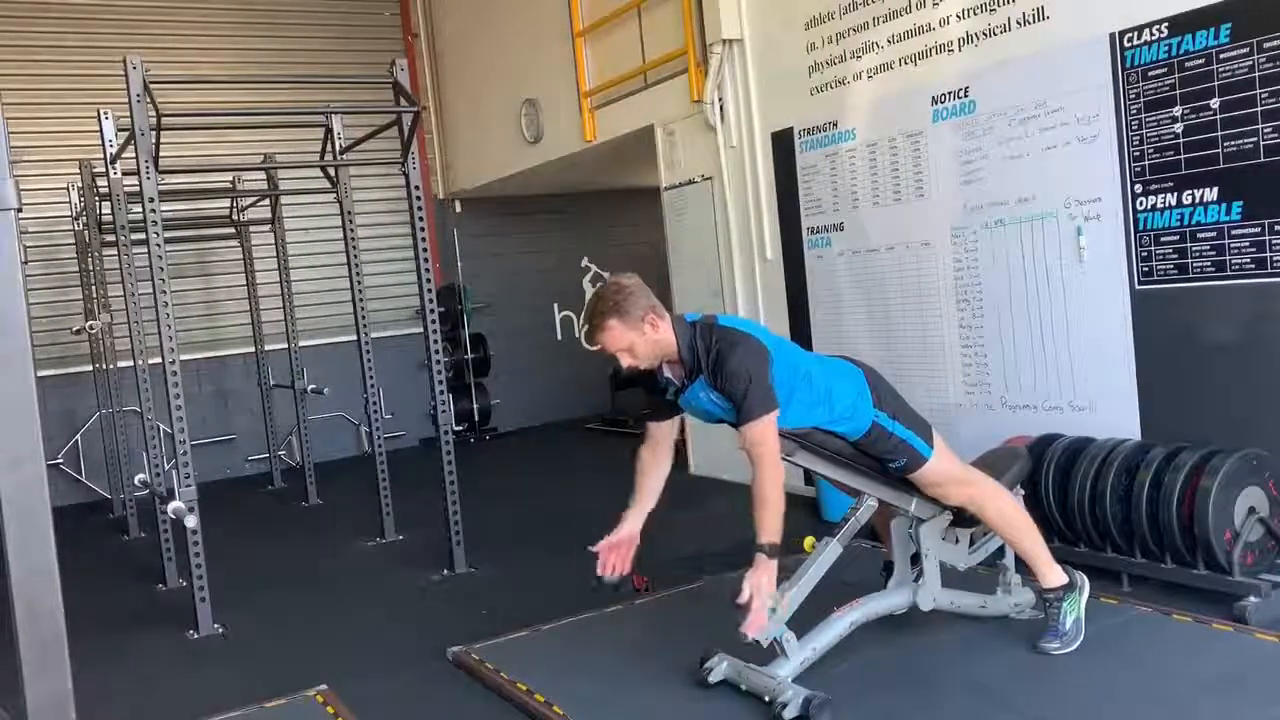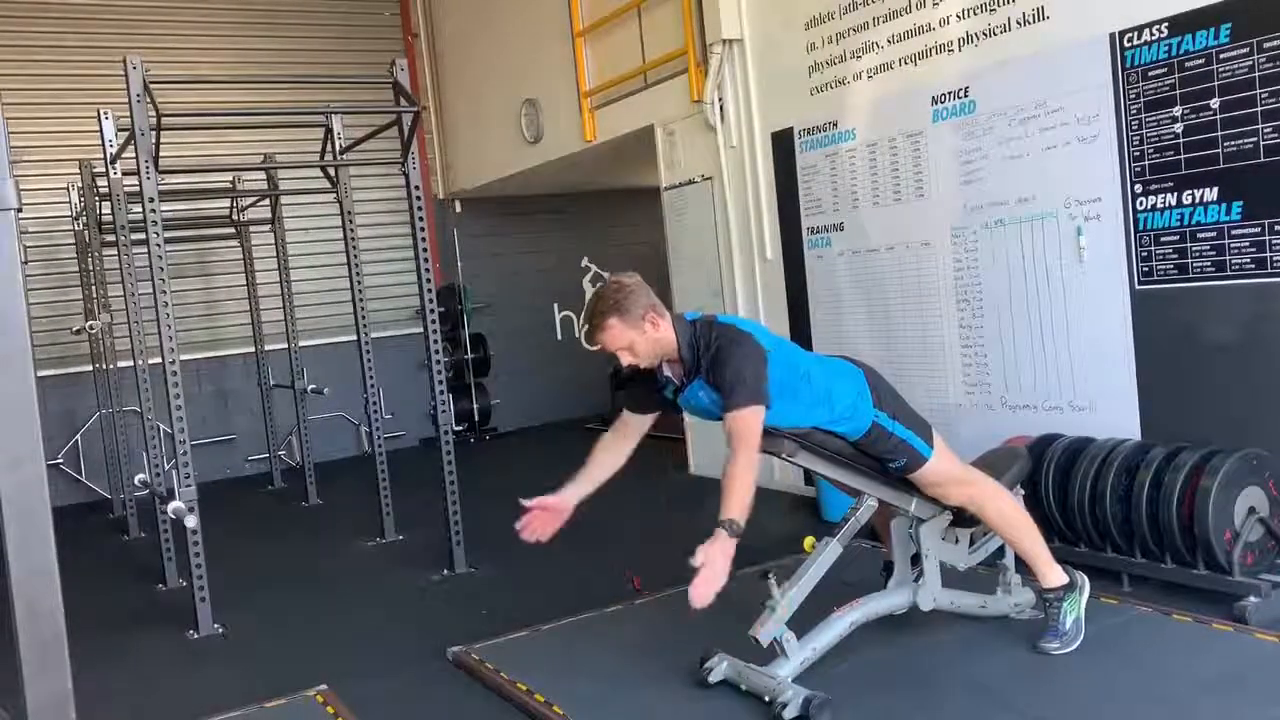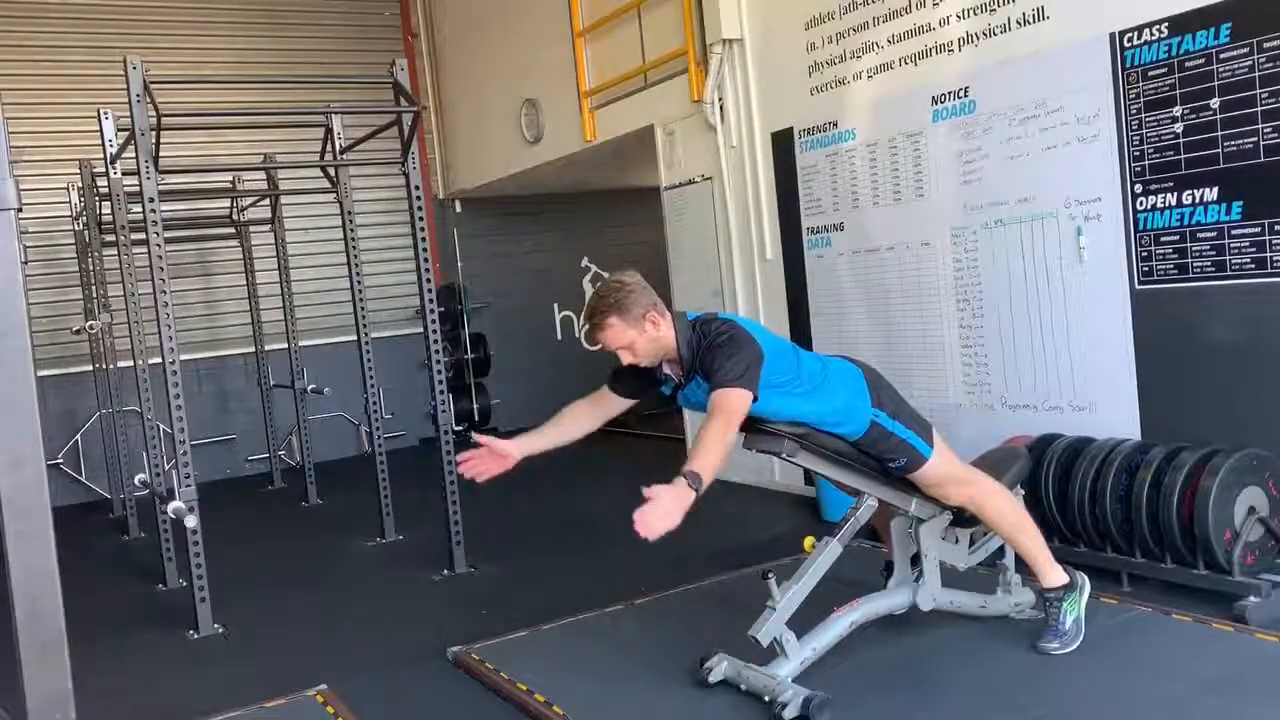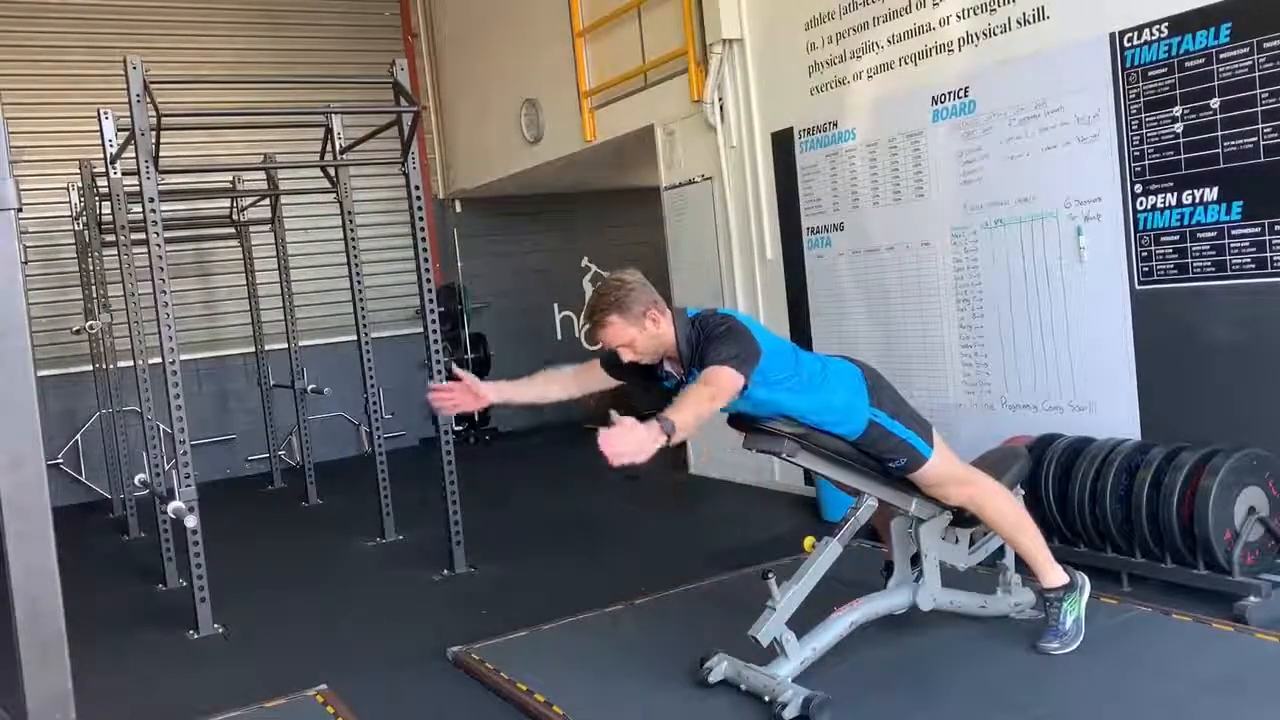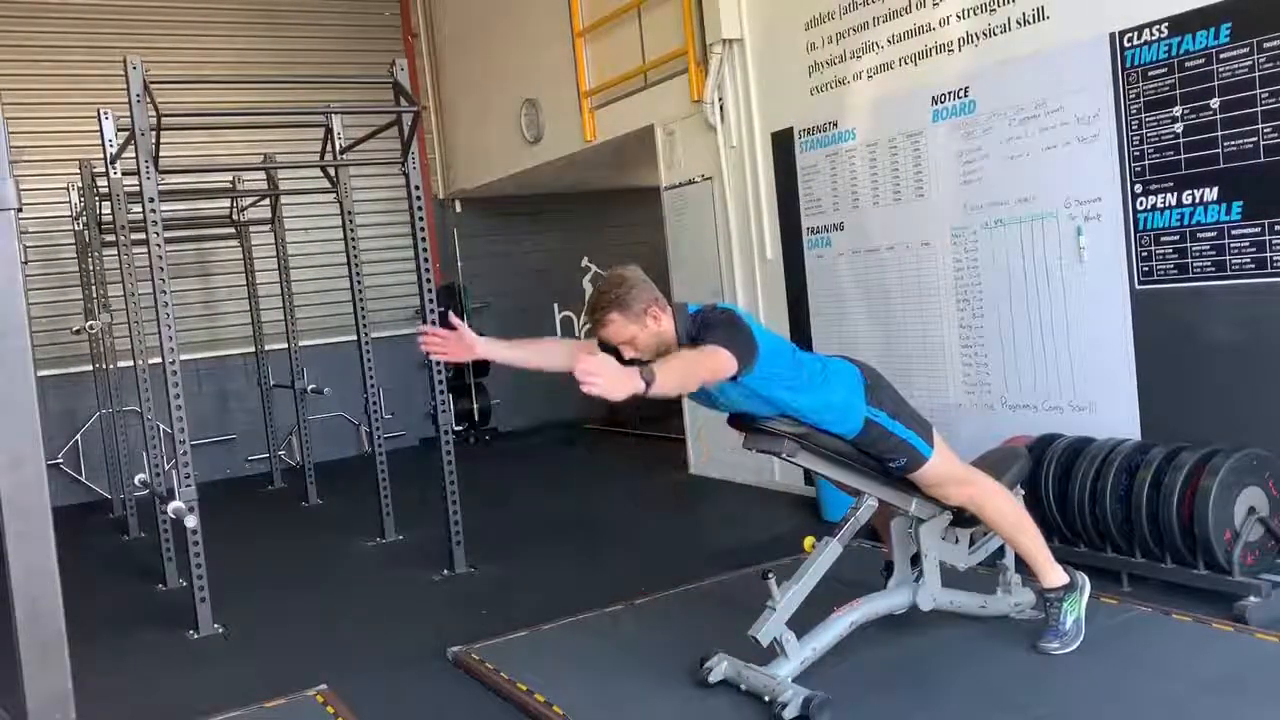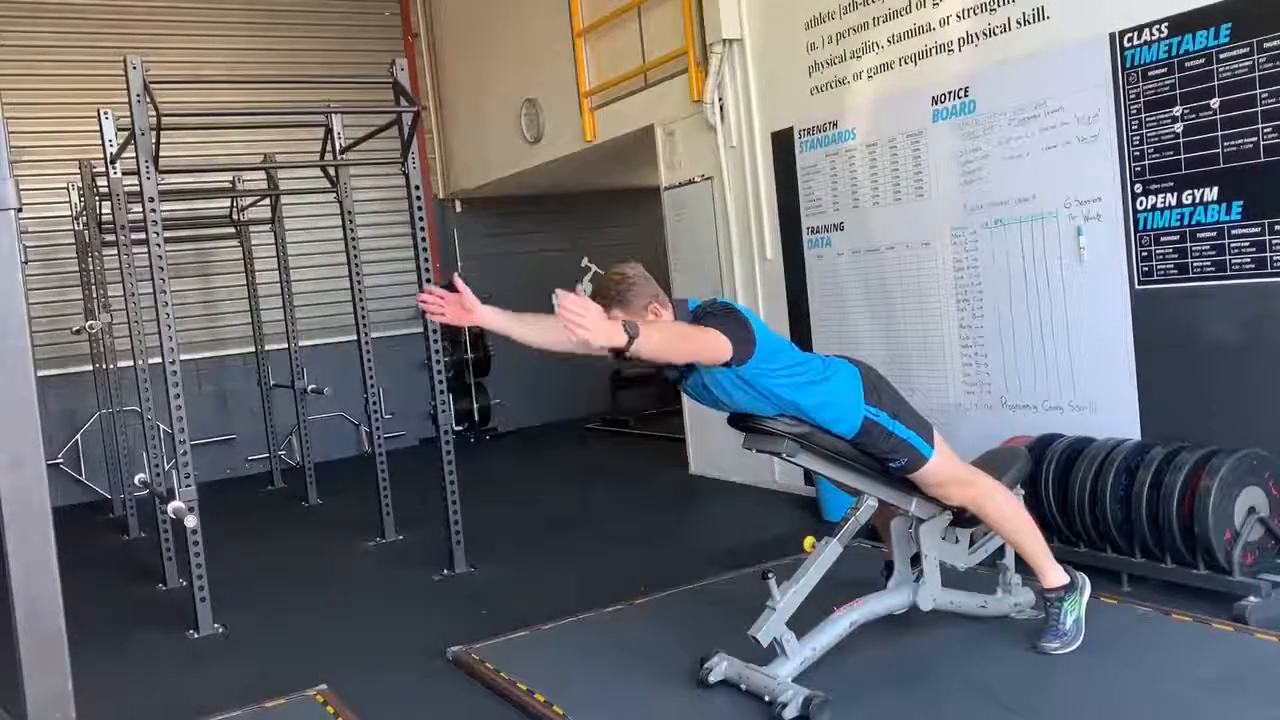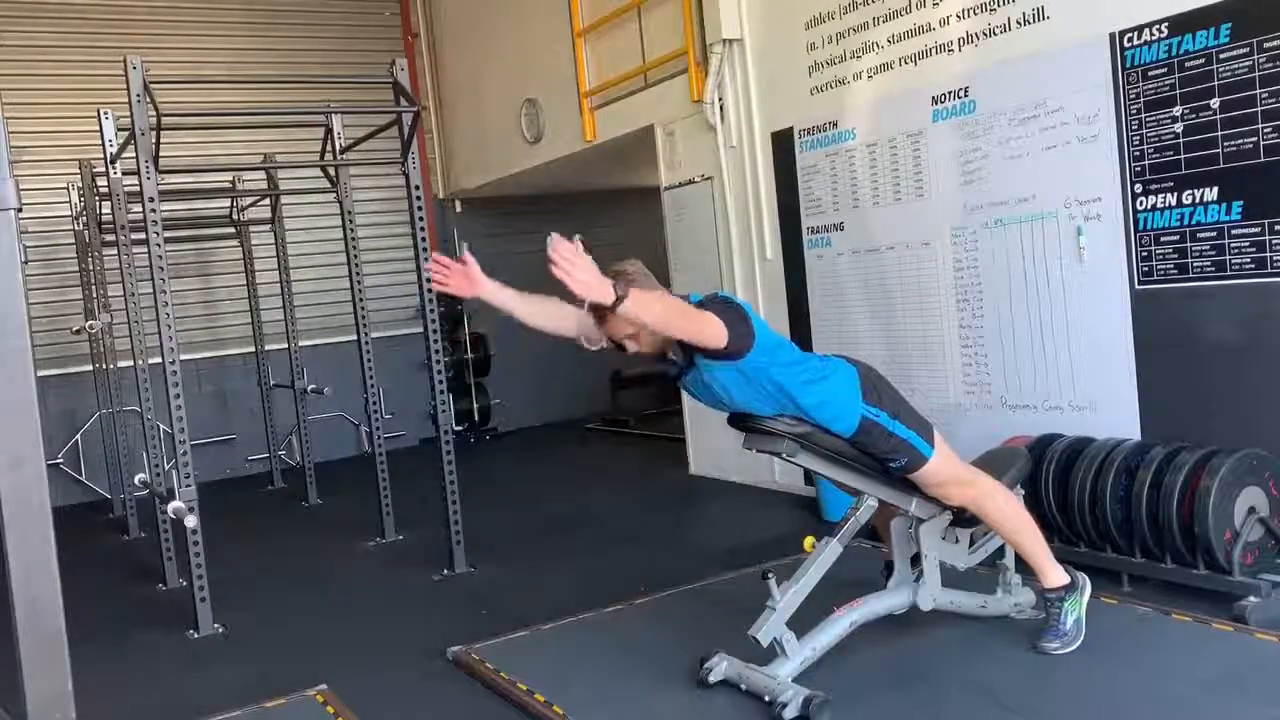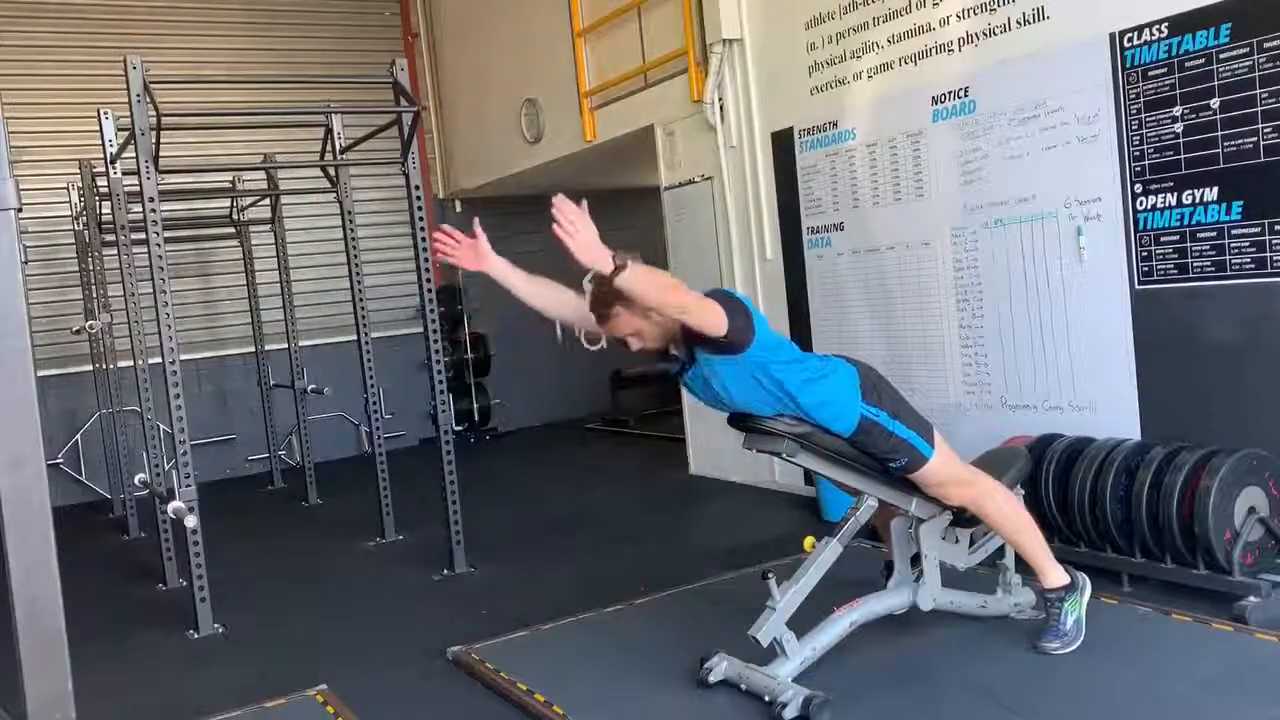
dt=0.2s
person 1, frame 1
left shoulder: (732, 352)
right shoulder: (660, 370)
left elbow: (766, 463)
right elbow: (658, 447)
left wrist: (766, 562)
right wrist: (631, 526)
left hip: (854, 402)
right hip: (816, 422)
left knee: (956, 486)
left ankle: (1059, 585)
person 1, frame 2
left shoulder: (728, 348)
right shoulder: (657, 370)
left elbow: (744, 450)
right elbow: (623, 435)
left wrist: (724, 539)
right wrist: (567, 499)
left hip: (856, 402)
right hip: (813, 422)
left knee: (956, 485)
left ankle: (1059, 585)
person 1, frame 3
left shoulder: (725, 342)
right shoulder: (654, 364)
left elbow: (725, 422)
right elbow: (593, 407)
left wrist: (684, 489)
right wrist: (519, 447)
left hip: (857, 402)
right hip: (815, 423)
left knee: (956, 486)
left ankle: (1060, 586)
right ankle: (913, 573)
person 1, frame 4
left shoulder: (722, 335)
right shoulder: (650, 354)
left elbow: (711, 395)
right elbow: (577, 377)
left wrist: (655, 433)
right wrist: (491, 392)
left hip: (855, 401)
right hip: (818, 423)
left knee: (956, 485)
left ankle: (1060, 586)
right ankle: (913, 572)
person 1, frame 5
left shoulder: (721, 327)
right shoulder: (644, 345)
left elbow: (700, 368)
right elbow: (569, 354)
left wrist: (634, 383)
right wrist: (484, 348)
left hip: (855, 402)
right hip: (819, 421)
left knee: (956, 486)
left ankle: (1060, 587)
right ankle: (910, 571)
person 1, frame 6
left shoulder: (720, 320)
right shoulder: (668, 334)
left elbow: (695, 348)
right elbow: (569, 335)
left wrist: (618, 338)
right wrist: (483, 315)
left hip: (855, 402)
right hip: (819, 422)
left knee: (957, 486)
right knee: (874, 501)
left ankle: (1061, 587)
person 1, frame 7
left shoulder: (720, 315)
right shoulder: (663, 336)
left elbow: (682, 320)
right elbow: (568, 319)
left wrist: (607, 292)
right wrist: (487, 288)
left hip: (854, 401)
right hip: (821, 423)
left knee: (957, 485)
left ankle: (1061, 586)
person 1, frame 8
left shoulder: (722, 312)
right shoulder: (665, 330)
left elbow: (679, 299)
right elbow: (568, 307)
left wrist: (606, 263)
right wrist: (493, 265)
left hip: (853, 400)
right hip: (820, 423)
left knee: (957, 485)
left ankle: (1061, 585)
